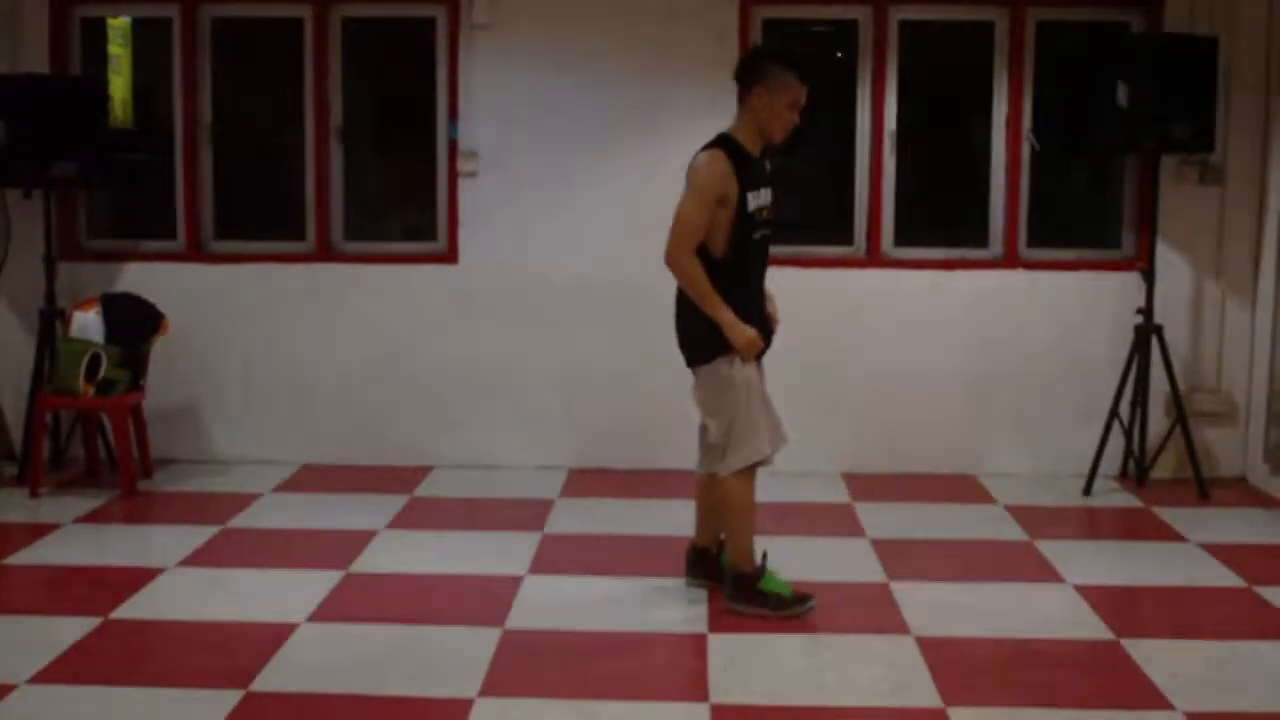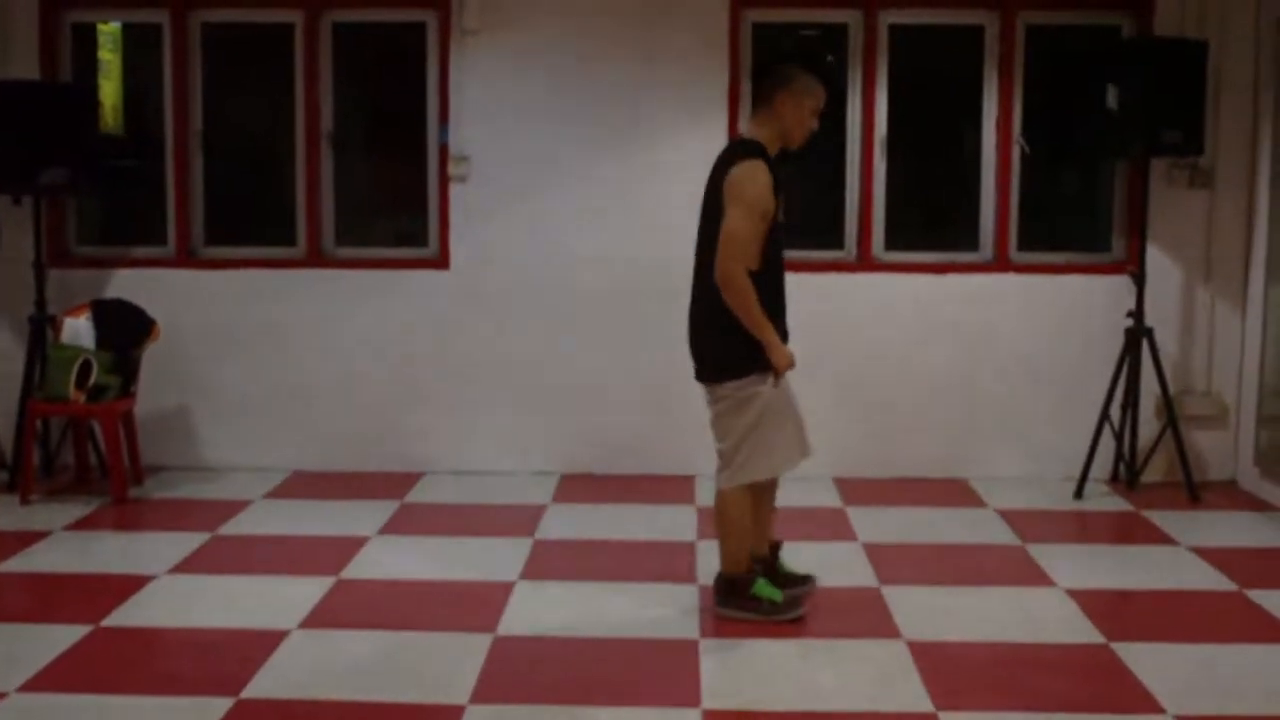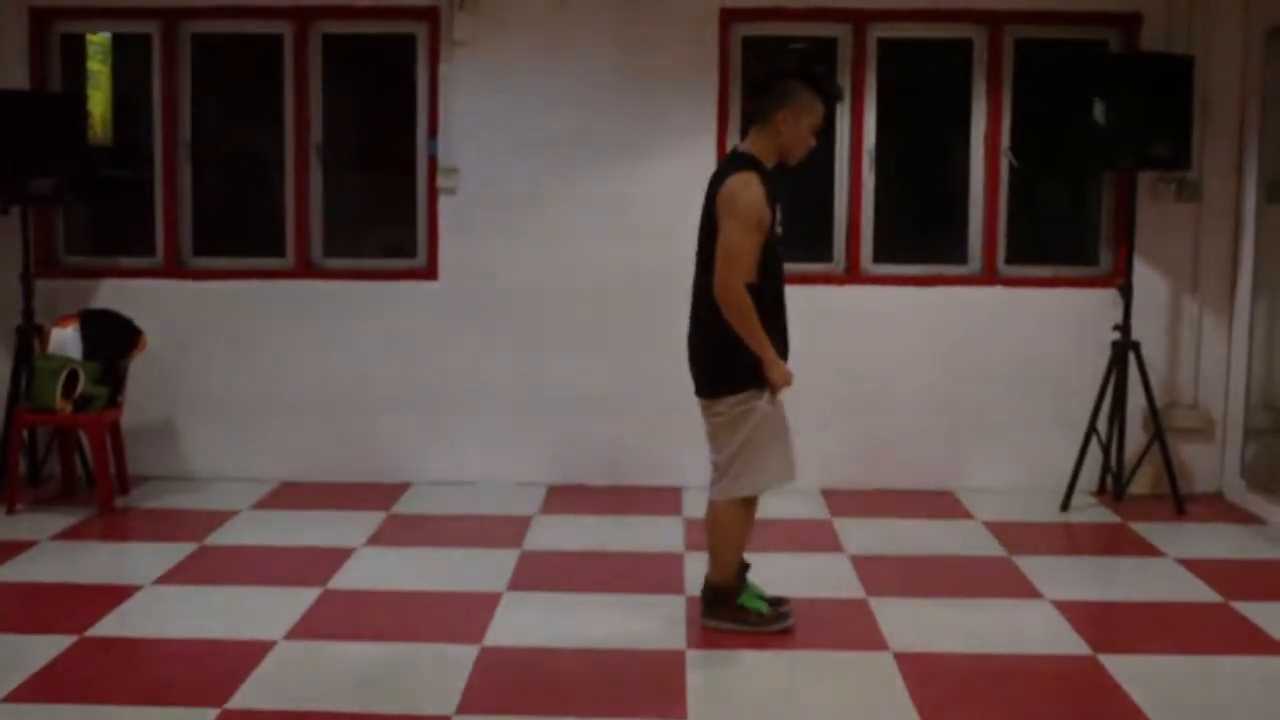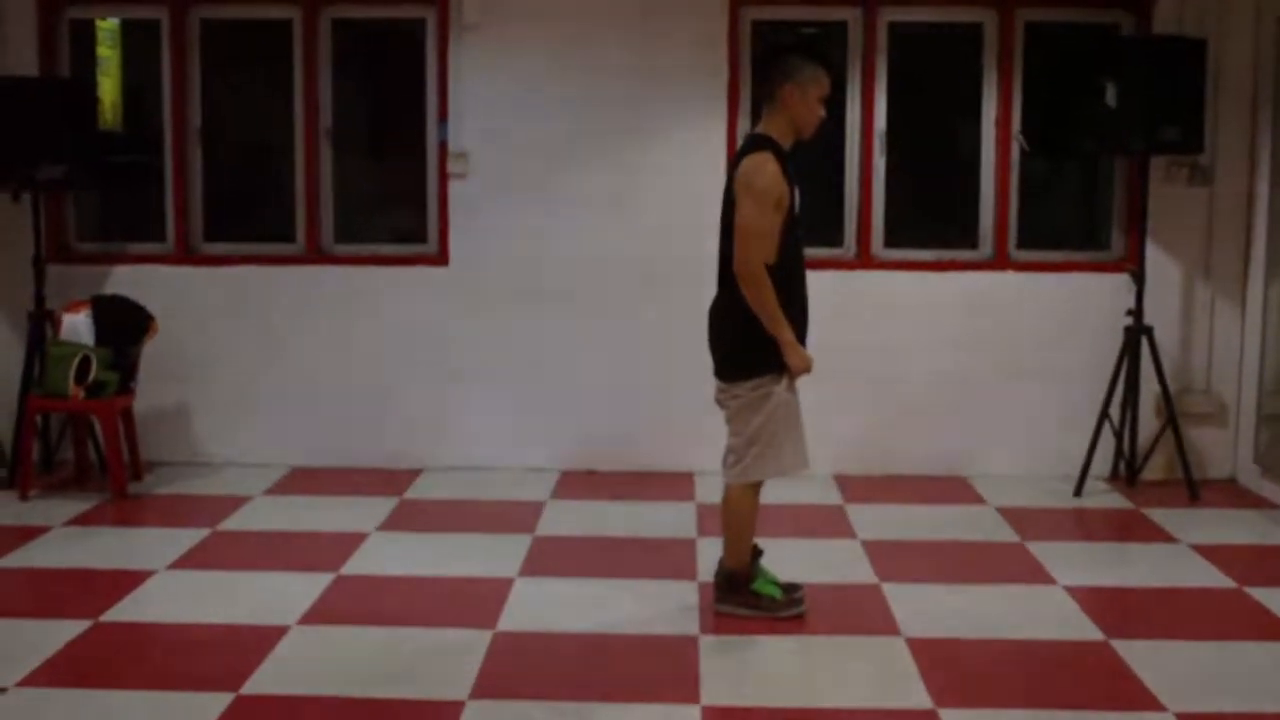
dt=0.5s
person 1, frame 1
left shoulder: (757, 164)
right shoulder: (714, 165)
right elbow: (679, 255)
left wrist: (763, 302)
right wrist: (731, 323)
left hip: (740, 329)
right hip: (715, 334)
left knee: (722, 452)
right knee: (741, 452)
left ankle: (705, 555)
right ankle: (747, 578)
person 1, frame 2
left shoulder: (742, 160)
right shoulder: (753, 174)
right elbow: (729, 273)
left wrist: (768, 340)
right wrist: (773, 343)
left hip: (738, 341)
right hip: (737, 346)
left knee: (764, 455)
right knee: (743, 466)
left ankle: (761, 563)
right ankle: (734, 586)
person 1, frame 3
left shoulder: (744, 175)
right shoulder: (746, 187)
right elbow: (728, 287)
left wrist: (765, 357)
right wrist: (770, 359)
left hip: (742, 358)
right hip: (734, 362)
left knee: (753, 474)
right knee: (735, 481)
left ankle: (729, 580)
right ankle: (722, 599)
person 1, frame 4
left shoulder: (766, 159)
right shoulder: (763, 166)
right elbow: (748, 267)
left wrist: (783, 341)
right wrist: (789, 343)
left hip: (757, 342)
right hip: (754, 346)
left knee: (751, 465)
right knee: (748, 467)
left ankle: (743, 568)
right ankle: (735, 584)
